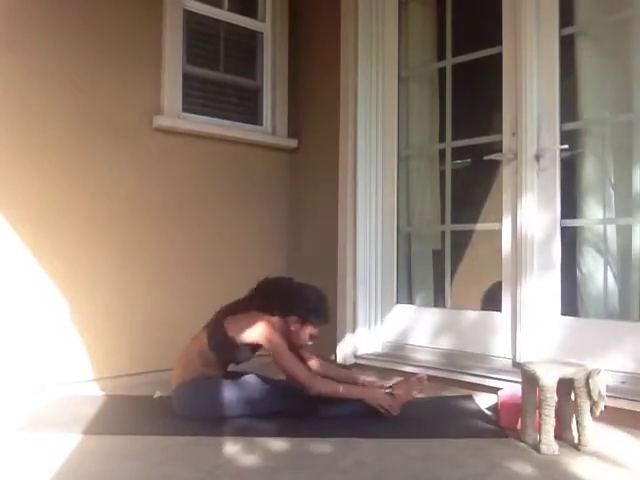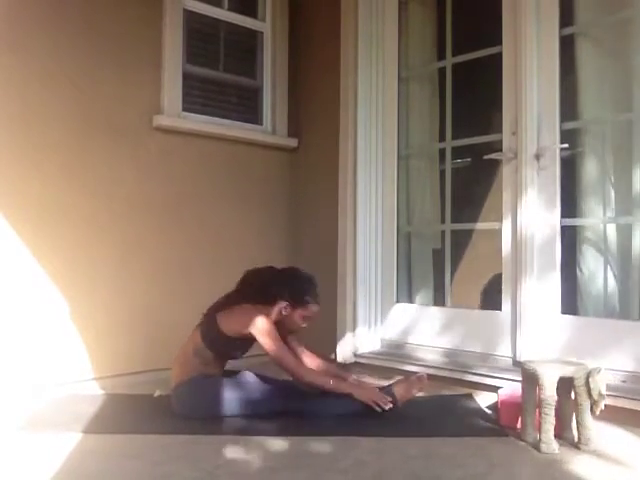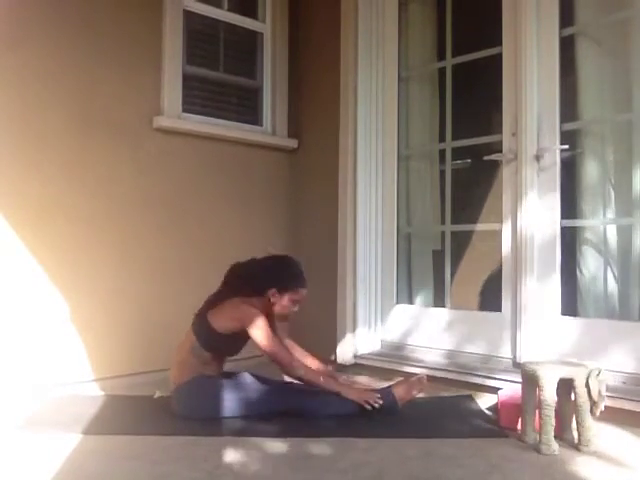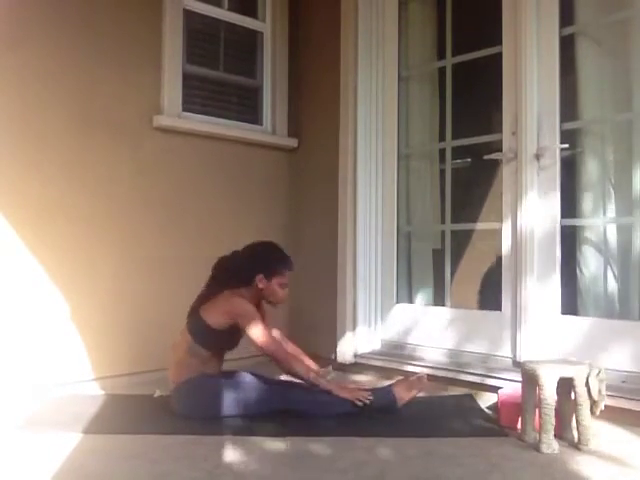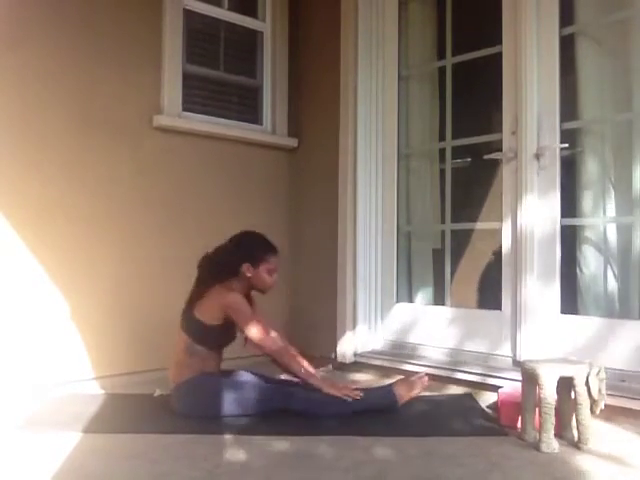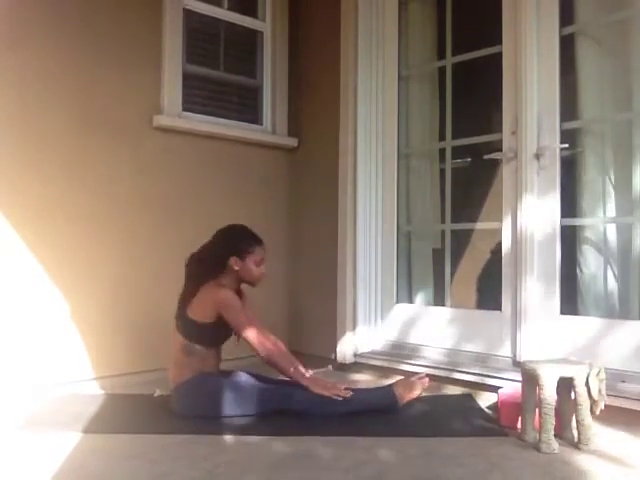
dt=0.1s
person 1, frame 1
left shoulder: (274, 320)
right shoulder: (264, 328)
left elbow: (311, 362)
right elbow: (310, 383)
left wrist: (360, 380)
right wrist: (364, 393)
left hip: (209, 384)
right hip: (194, 393)
left knee: (289, 392)
right knee: (288, 399)
left ankle: (385, 395)
right ankle: (386, 401)
person 1, frame 2
left shoulder: (264, 314)
right shoulder: (256, 319)
left elbow: (303, 355)
right elbow: (300, 373)
left wrist: (352, 380)
right wrist: (353, 389)
left hip: (208, 383)
right hip: (193, 393)
left knee: (291, 391)
right knee: (288, 398)
left ankle: (384, 395)
right ankle: (387, 398)
person 1, frame 3
left shoulder: (257, 308)
right shoulder: (246, 312)
left elbow: (293, 350)
right elbow: (291, 366)
left wrist: (340, 380)
right wrist: (342, 388)
left hip: (207, 384)
right hip: (193, 393)
left knee: (289, 393)
right knee: (288, 399)
left ankle: (384, 396)
right ankle: (386, 398)
person 1, frame 4
left shoulder: (244, 300)
right shoulder: (239, 305)
left elbow: (282, 344)
right elbow: (280, 355)
left wrist: (324, 378)
right wrist: (331, 386)
left hip: (207, 384)
right hip: (193, 393)
left knee: (290, 389)
right knee: (289, 398)
left ankle: (386, 395)
right ankle: (389, 398)
person 1, frame 5
left shoulder: (237, 295)
right shoulder: (229, 299)
left elbow: (274, 339)
right elbow: (274, 350)
left wrist: (317, 376)
right wrist: (320, 383)
left hip: (206, 383)
right hip: (194, 392)
left knee: (292, 389)
right knee: (288, 398)
left ankle: (387, 395)
right ankle: (390, 396)
person 1, frame 6
left shoulder: (229, 291)
right shoulder: (220, 295)
left elbow: (266, 337)
right elbow: (264, 348)
left wrist: (307, 374)
right wrist: (308, 381)
left hip: (208, 383)
right hip: (194, 392)
left knee: (289, 387)
right knee: (288, 397)
left ankle: (387, 395)
right ankle: (390, 397)
